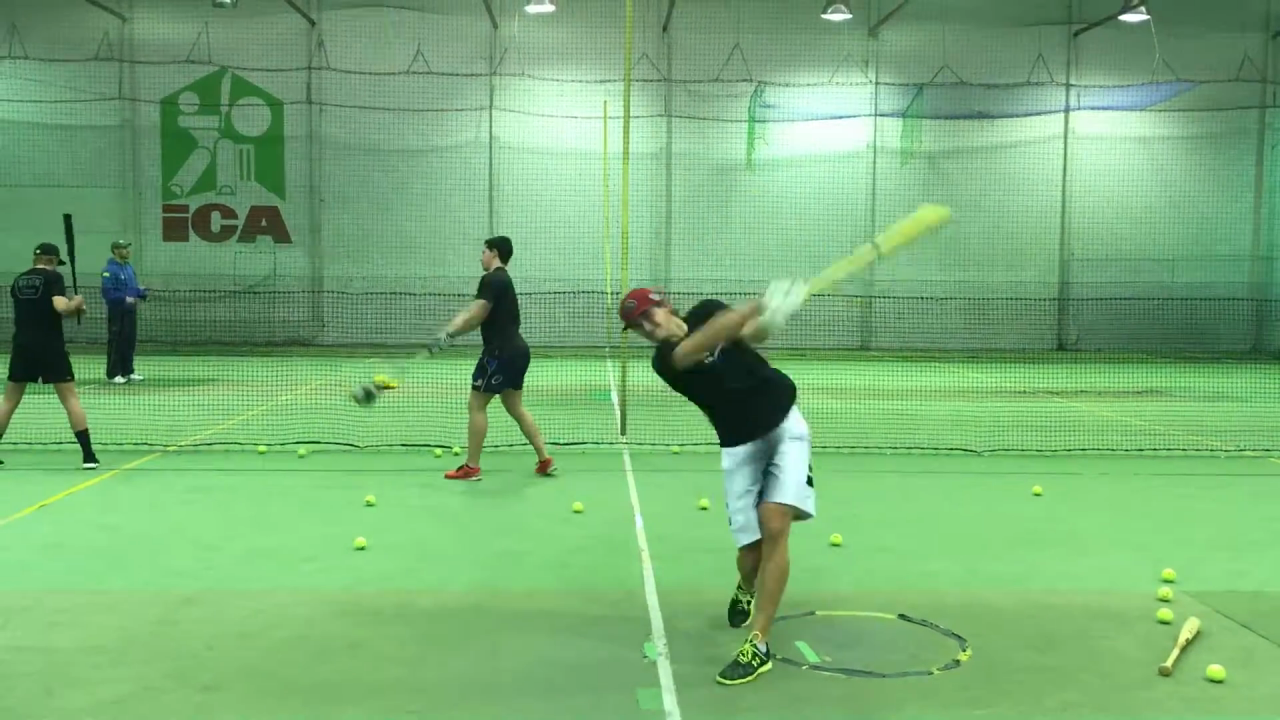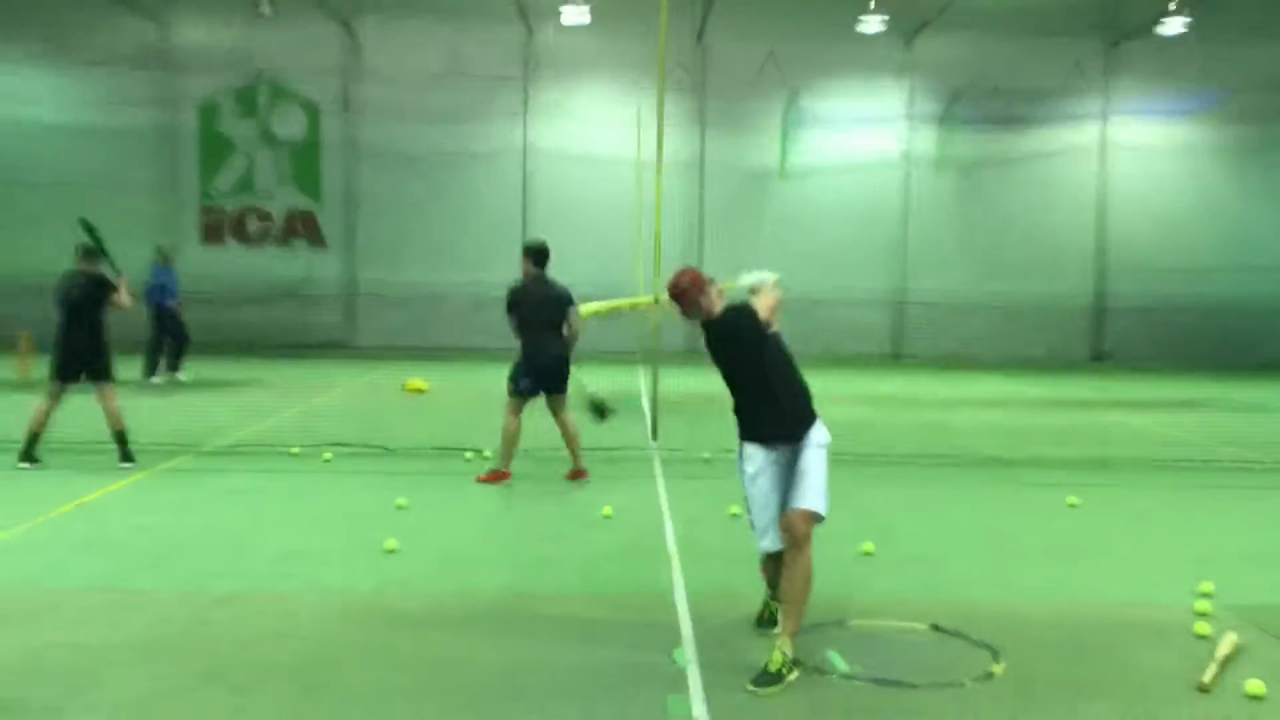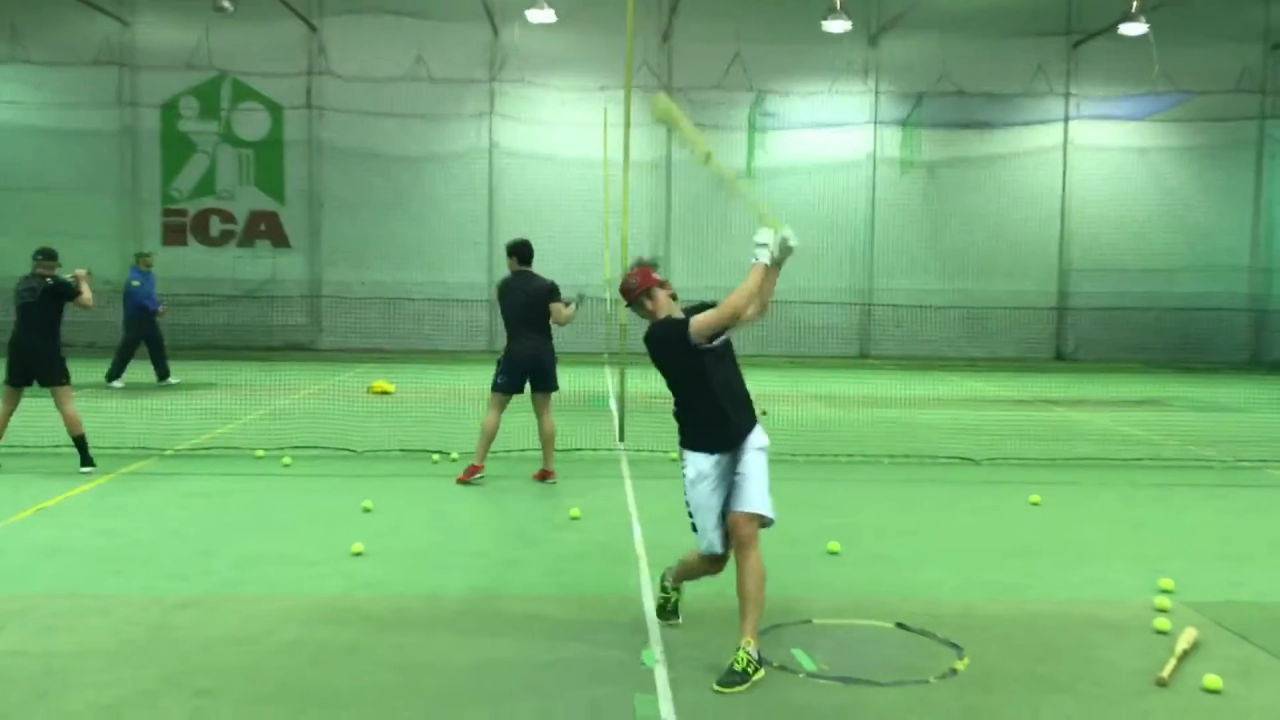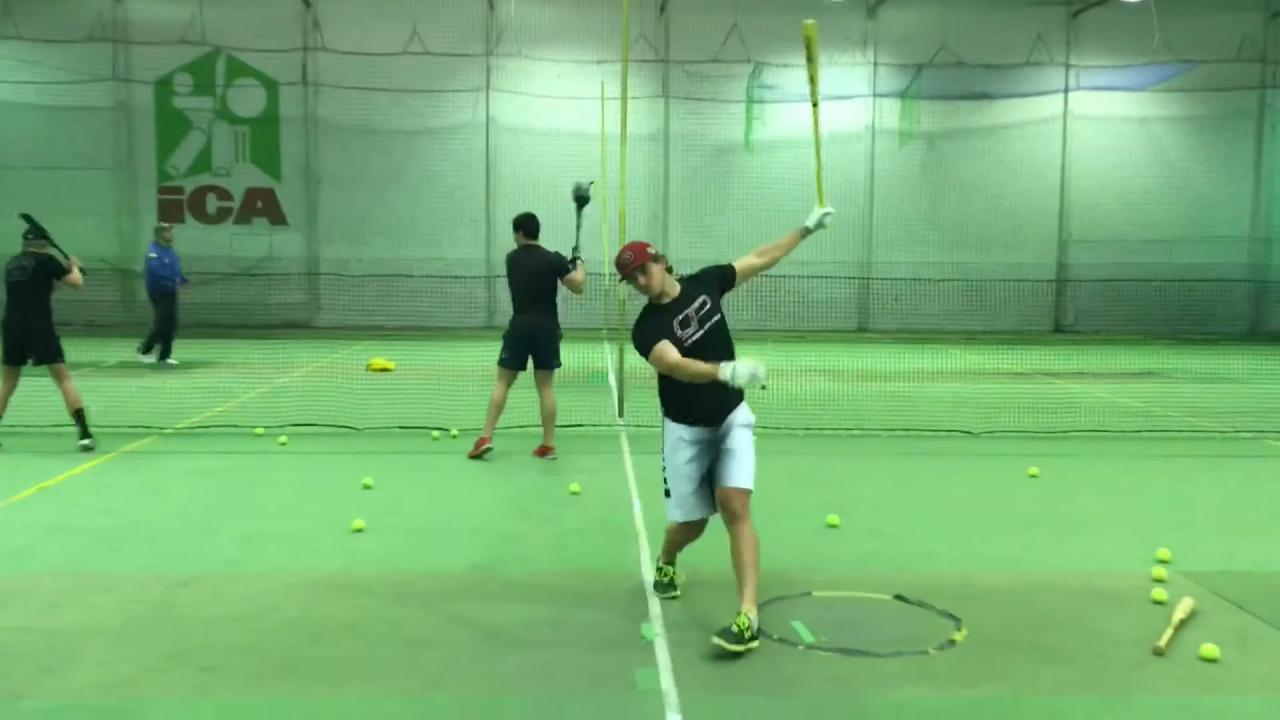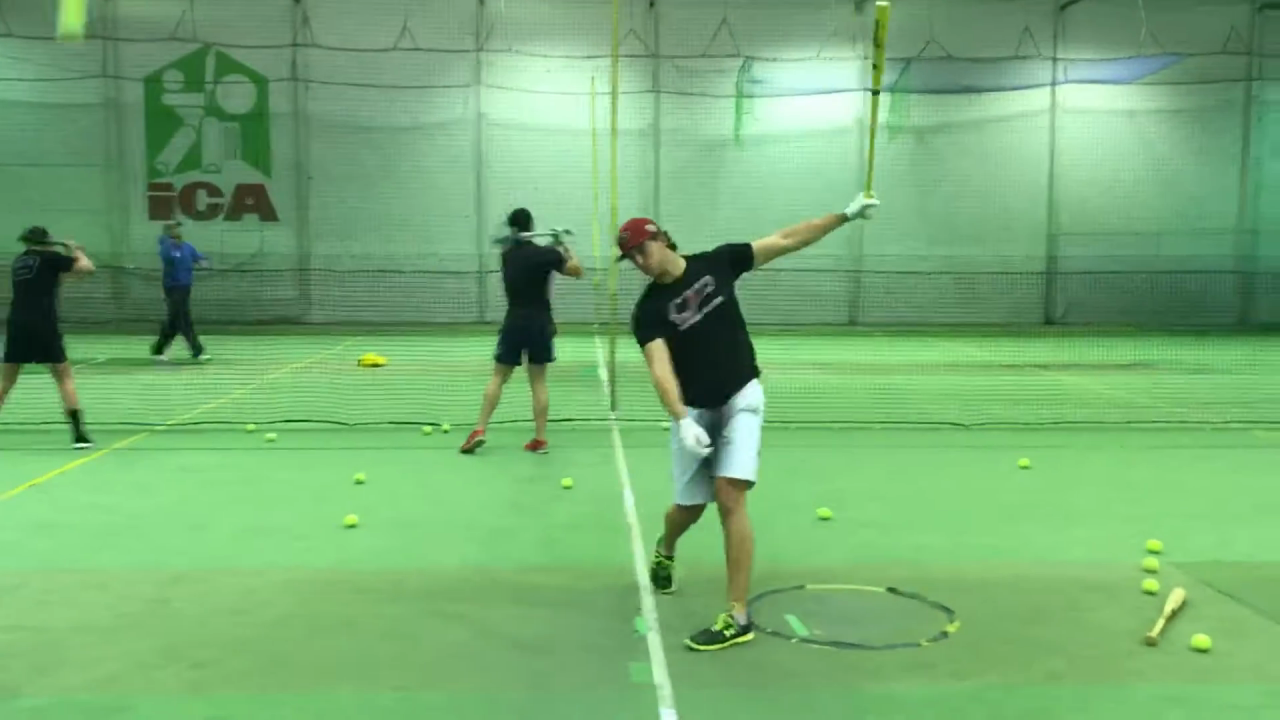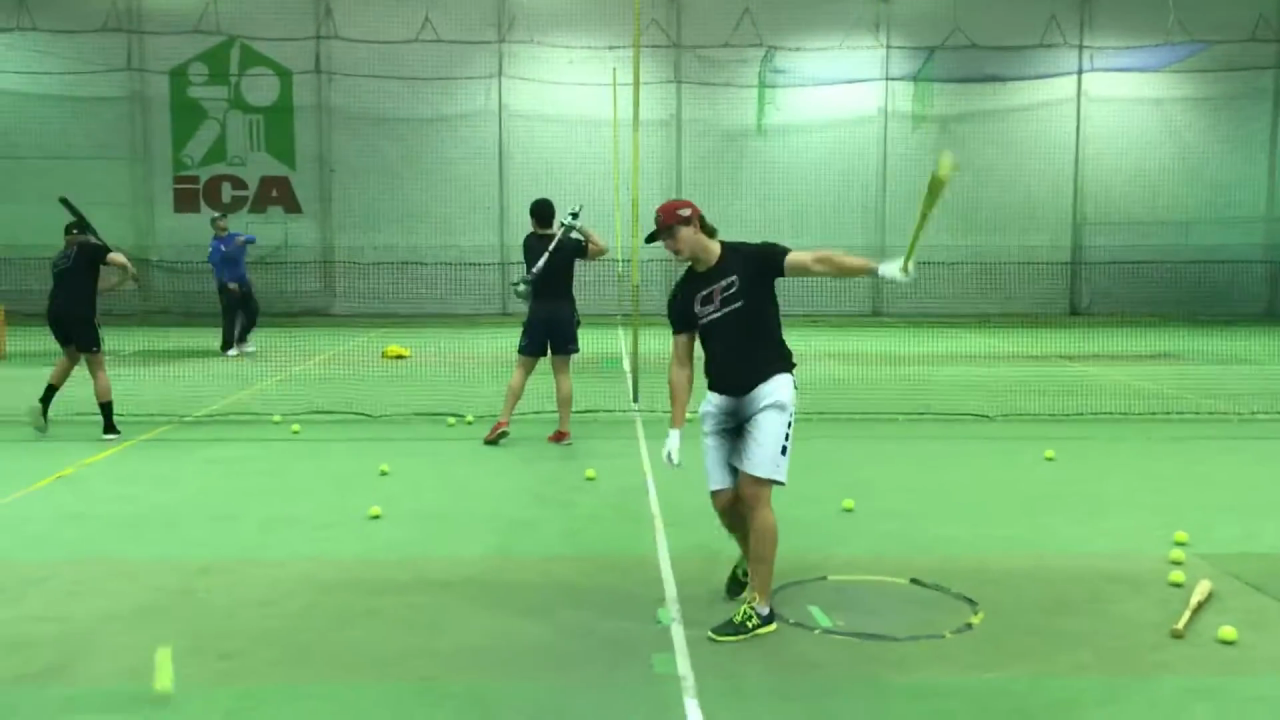
dt=0.3s
person 1, frame 1
left shoulder: (706, 314)
right shoulder: (666, 361)
left elbow: (748, 329)
right elbow: (699, 345)
left wrist: (764, 312)
right wrist: (756, 311)
left hip: (785, 426)
right hip: (741, 445)
left knee: (775, 524)
right knee: (751, 548)
left ankle: (758, 644)
right ankle: (746, 589)
person 1, frame 2
left shoulder: (741, 320)
right shoulder: (723, 326)
right elbow: (767, 303)
left wrist: (762, 291)
right wrist: (764, 286)
left hip: (807, 433)
right hip: (762, 447)
left knee: (798, 528)
right knee: (774, 548)
left ankle: (786, 650)
right ankle: (774, 596)
person 1, frame 3
left shoulder: (703, 318)
right shoulder: (660, 337)
left elbow: (755, 306)
right elbow: (731, 310)
left wrist: (776, 260)
right wrist: (762, 260)
left hip: (746, 440)
right hip: (705, 453)
left knee: (744, 532)
right knee: (713, 557)
left ankle: (750, 650)
right ankle: (671, 581)
person 1, frame 4
left shoulder: (706, 282)
right shoulder: (647, 327)
left elbow: (760, 259)
right elbow: (675, 367)
left wrist: (807, 227)
right wrist: (724, 371)
left hip: (731, 417)
right hip: (686, 425)
left knee: (735, 507)
right knee: (692, 519)
left ankle: (748, 618)
right ankle: (665, 563)
person 1, frame 5
left shoulder: (718, 262)
right shoulder: (648, 310)
left elbow: (785, 241)
right elbow: (660, 370)
left wrist: (845, 215)
right wrist: (683, 421)
left hip: (740, 399)
right hip: (695, 411)
left knee: (729, 498)
right knee: (690, 505)
left ankle: (738, 616)
right ankle: (665, 551)
person 1, frame 6
left shoulder: (752, 258)
right shoulder: (682, 295)
left elbow: (816, 261)
right elbow: (681, 363)
left wrist: (877, 268)
right wrist: (675, 427)
left hip: (770, 390)
right hip: (722, 398)
left knee: (754, 492)
right knee: (725, 499)
left ankle: (761, 607)
right ankle: (749, 554)
person 2, frame 1
left shoulder: (493, 279)
right shoulder: (497, 280)
left elbow: (476, 317)
right elbow: (469, 312)
left wrist: (449, 333)
right wrist: (448, 332)
left hip: (500, 352)
right hip: (515, 351)
left knee: (476, 405)
right knee: (515, 407)
left ankle: (472, 467)
right ankle: (544, 459)
person 2, frame 2
left shoulder: (516, 292)
right shoulder: (561, 293)
left elbow: (516, 327)
right elbow: (574, 328)
left hip: (532, 356)
right hip: (558, 356)
left knee: (513, 411)
right knee: (560, 411)
left ankle: (502, 469)
right ankle: (579, 467)
person 2, frame 3
left shoulder: (504, 287)
right shoulder: (547, 286)
right elbow: (561, 319)
right wrist: (572, 308)
left hip: (515, 353)
right hip: (543, 354)
left knee: (495, 407)
right knee: (543, 411)
left ankle: (477, 465)
right ankle: (548, 469)
person 2, frame 4
left shoulder: (512, 258)
right shoulder: (553, 259)
right elbow: (579, 287)
left wrist: (564, 264)
right wrist: (579, 265)
left hip: (519, 327)
right hip: (547, 328)
left knee: (502, 382)
right knee: (545, 387)
left ankle: (486, 437)
right ankle: (548, 445)
person 2, frame 5
left shoulder: (508, 253)
right shoulder: (546, 255)
right elbow: (578, 271)
left wrist: (554, 246)
right wrist: (564, 248)
left hip: (514, 322)
right hip: (540, 323)
left knee: (498, 376)
right knee: (538, 381)
left ankle: (479, 430)
right ankle: (540, 439)
person 2, frame 6
left shoulder: (529, 242)
right shoulder: (569, 246)
right elbow: (602, 249)
left wrist: (567, 226)
right wrist: (579, 227)
left hip: (538, 314)
right hip: (564, 315)
left knee: (522, 369)
right knee: (562, 373)
left ankle: (503, 422)
right ankle: (563, 430)
person 3, frame 1
left shoulder: (18, 281)
right shoulder: (53, 277)
right elbow: (60, 307)
left wrist: (69, 311)
right wrist: (75, 302)
left hip: (22, 346)
right hip: (50, 346)
right knee: (70, 400)
right ankle: (88, 454)
person 3, frame 2
left shoulder: (66, 279)
right shoulder: (97, 279)
right elbow: (123, 303)
left wrist: (111, 289)
right wrist: (121, 287)
left hip: (67, 345)
right hip: (93, 345)
left knee: (51, 399)
right knee: (109, 399)
left ankle: (28, 452)
right ankle: (124, 453)
person 3, frame 3
left shoulder: (22, 283)
right shoulder: (56, 283)
right elbow: (87, 302)
left wrist: (70, 283)
right wrist: (82, 281)
left hip: (19, 349)
right hip: (46, 350)
right knee: (65, 403)
right ankle: (85, 458)
person 3, frame 4
right shoulder: (45, 260)
right elbow: (77, 282)
left wrist: (62, 274)
right wrist: (73, 267)
right hip: (40, 327)
right knee: (64, 380)
right ankle: (84, 432)
person 3, frame 5
left shoulder: (18, 262)
right shoulder: (50, 257)
right elbow: (88, 268)
left wrist: (64, 263)
right wrist: (75, 252)
right hip: (44, 326)
right knee: (65, 379)
right ankle: (79, 434)
person 3, frame 6
left shoulder: (58, 258)
right shoulder: (88, 248)
right elbow: (118, 261)
left wrist: (118, 282)
right wrist: (128, 269)
left hip: (56, 313)
right hip: (81, 315)
left knee: (69, 356)
right knee: (98, 369)
left ankle: (44, 404)
right ankle: (109, 426)
